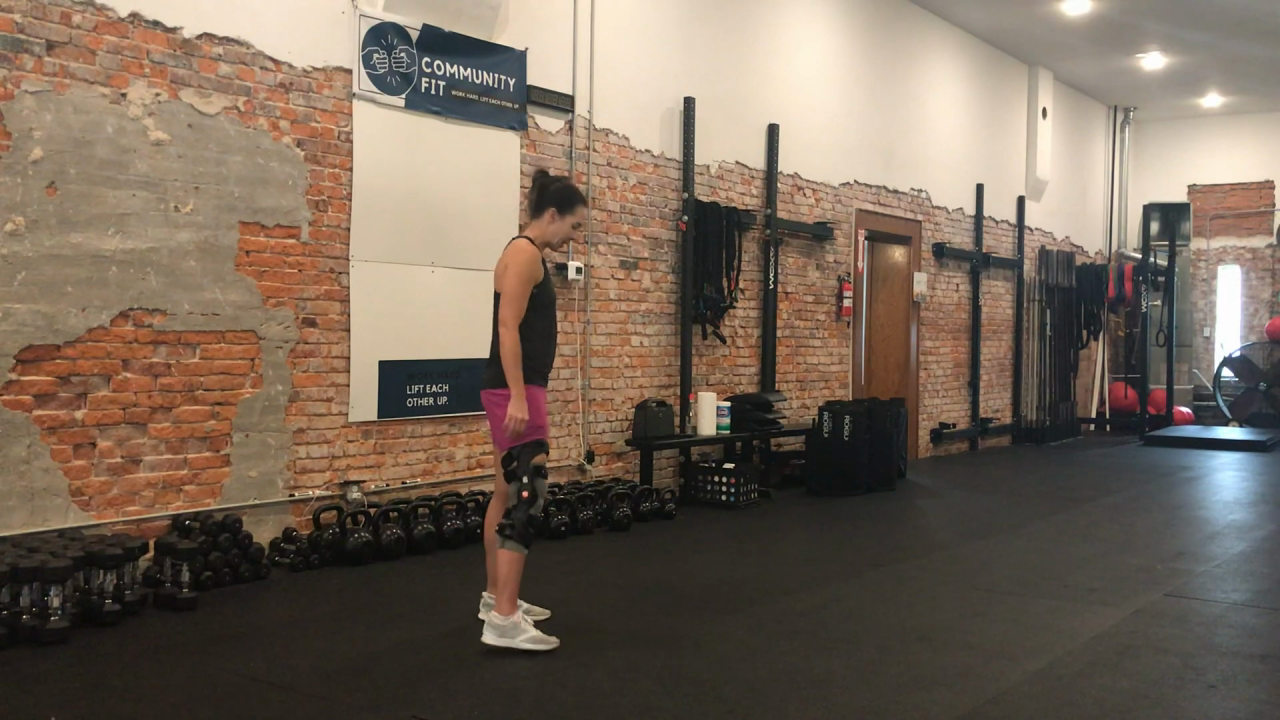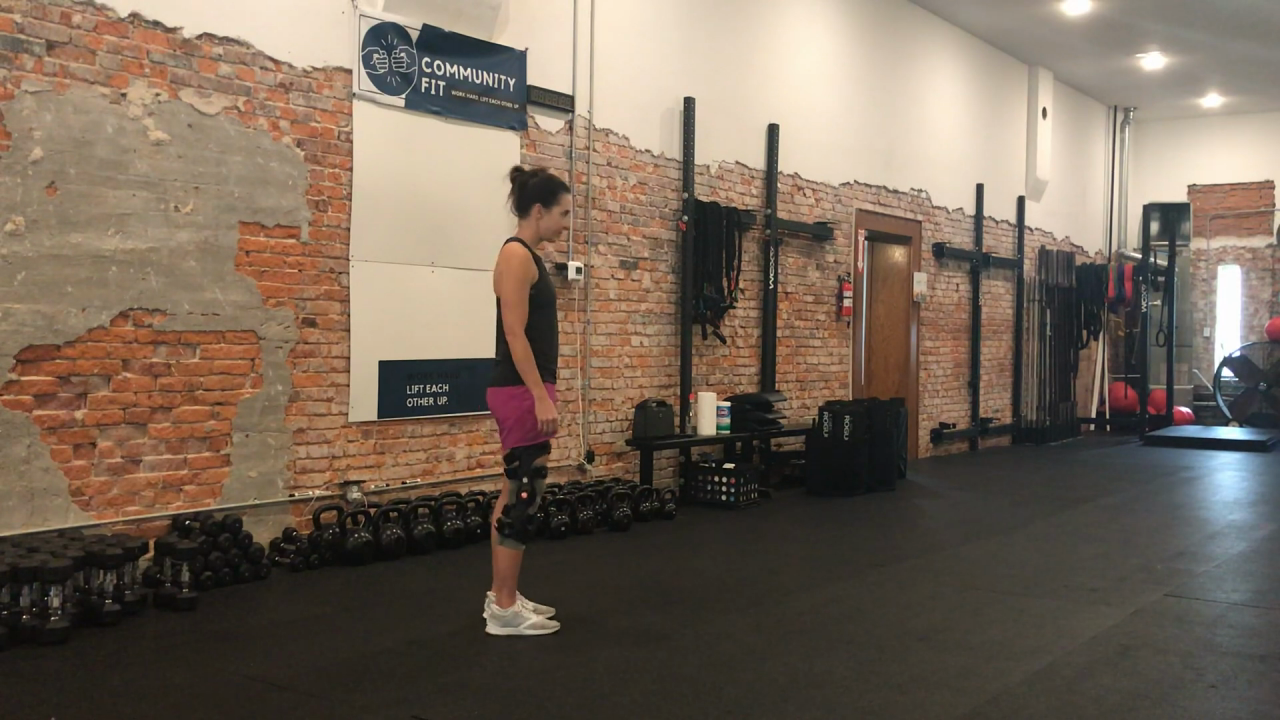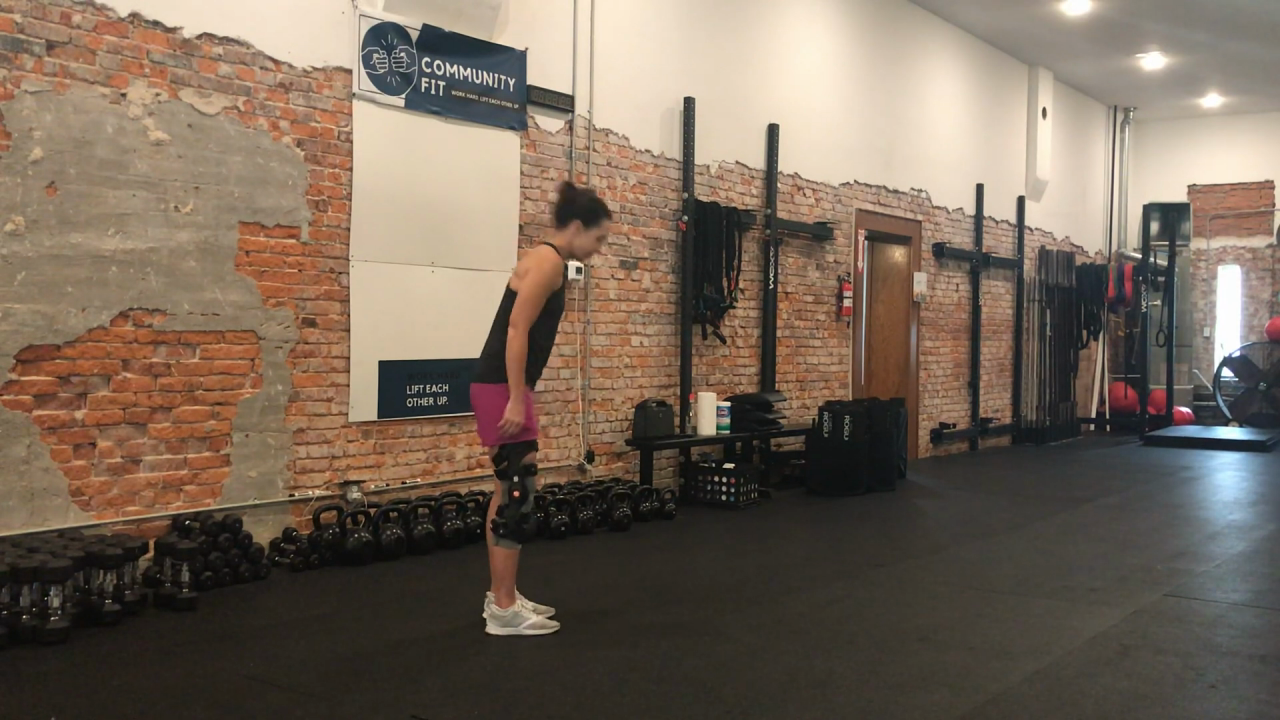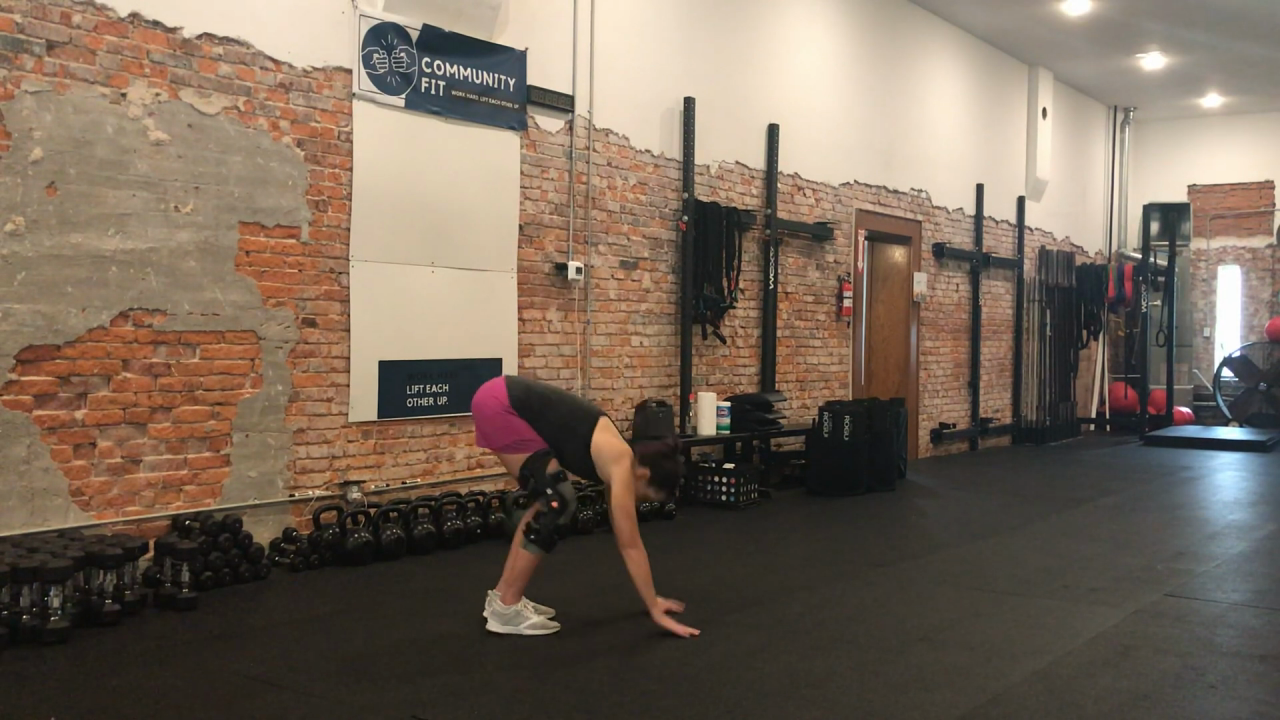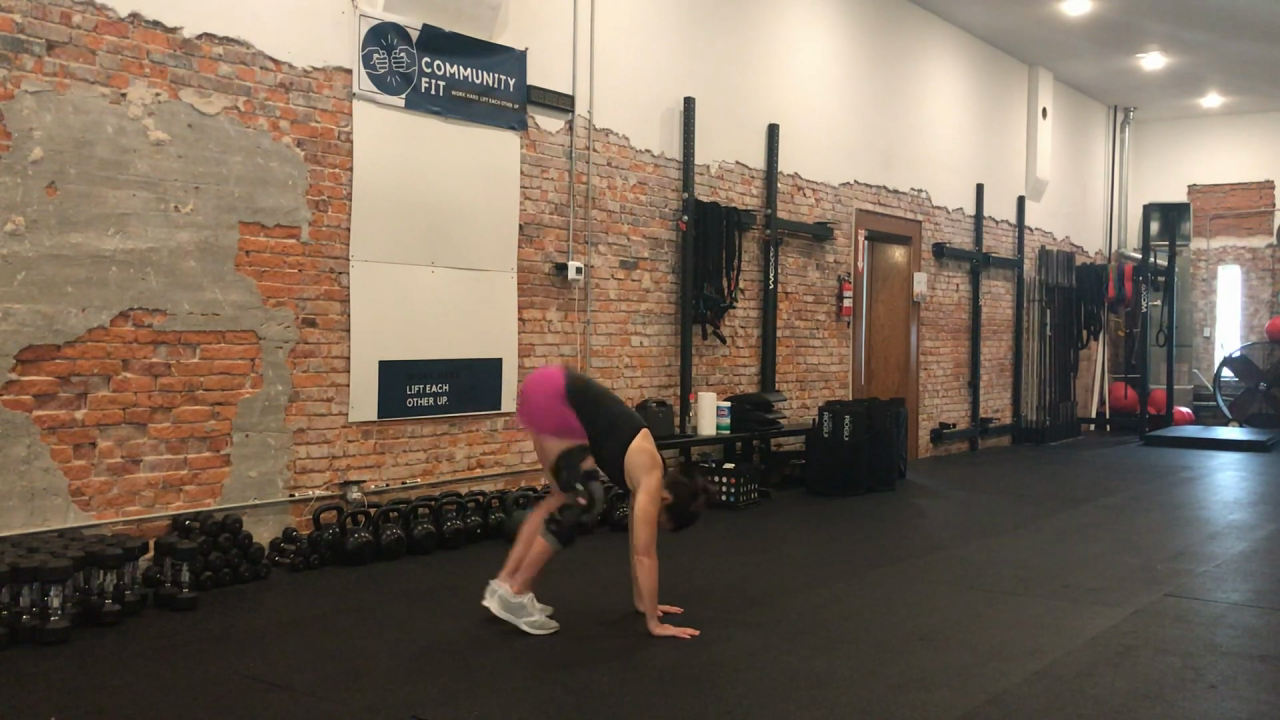
dt=1s
person 1, frame 1
left shoulder: (528, 254)
right shoulder: (525, 253)
right elbow: (507, 327)
right wrist: (518, 397)
left hip: (518, 389)
right hip: (515, 392)
left knee: (507, 493)
right knee: (528, 497)
left ankle: (496, 596)
right ankle: (503, 620)
person 1, frame 2
left shoulder: (527, 255)
right shoulder: (517, 255)
right elbow: (515, 334)
right wrist: (541, 398)
left hip: (522, 389)
right hip: (521, 391)
left knee: (516, 494)
right knee: (524, 496)
left ankle: (502, 596)
right ankle: (504, 611)
person 1, frame 3
left shoulder: (548, 260)
right shoulder: (548, 261)
right elbow: (517, 330)
right wrist: (515, 400)
left hip: (502, 386)
right hip: (500, 388)
left knee: (510, 492)
right knee: (517, 493)
left ankle: (501, 597)
right ankle: (504, 610)
person 1, frame 4
left shoulder: (618, 459)
right shoulder: (621, 466)
left elbow: (626, 539)
right elbow: (631, 545)
left wrist: (649, 599)
right wrist: (657, 614)
left hip: (505, 402)
right hip: (500, 404)
left knee: (550, 503)
right knee: (558, 502)
left ankle: (504, 596)
right ankle: (505, 607)
person 1, frame 5
left shoulder: (655, 481)
right shoulder: (649, 482)
left elbow: (639, 542)
right elbow: (644, 551)
left wrist: (641, 600)
right wrist: (653, 622)
left hip: (556, 390)
right hip: (549, 393)
left knee: (567, 498)
right knee: (583, 503)
left ankle: (504, 583)
right ankle: (515, 594)
